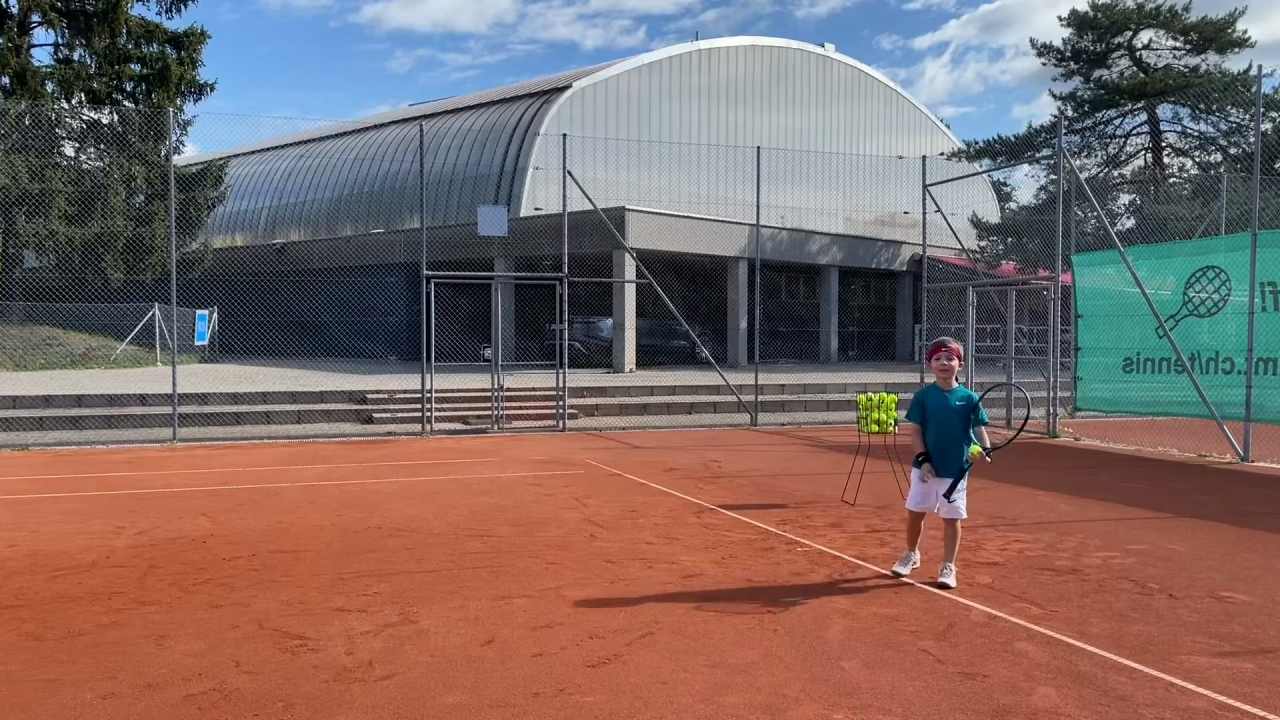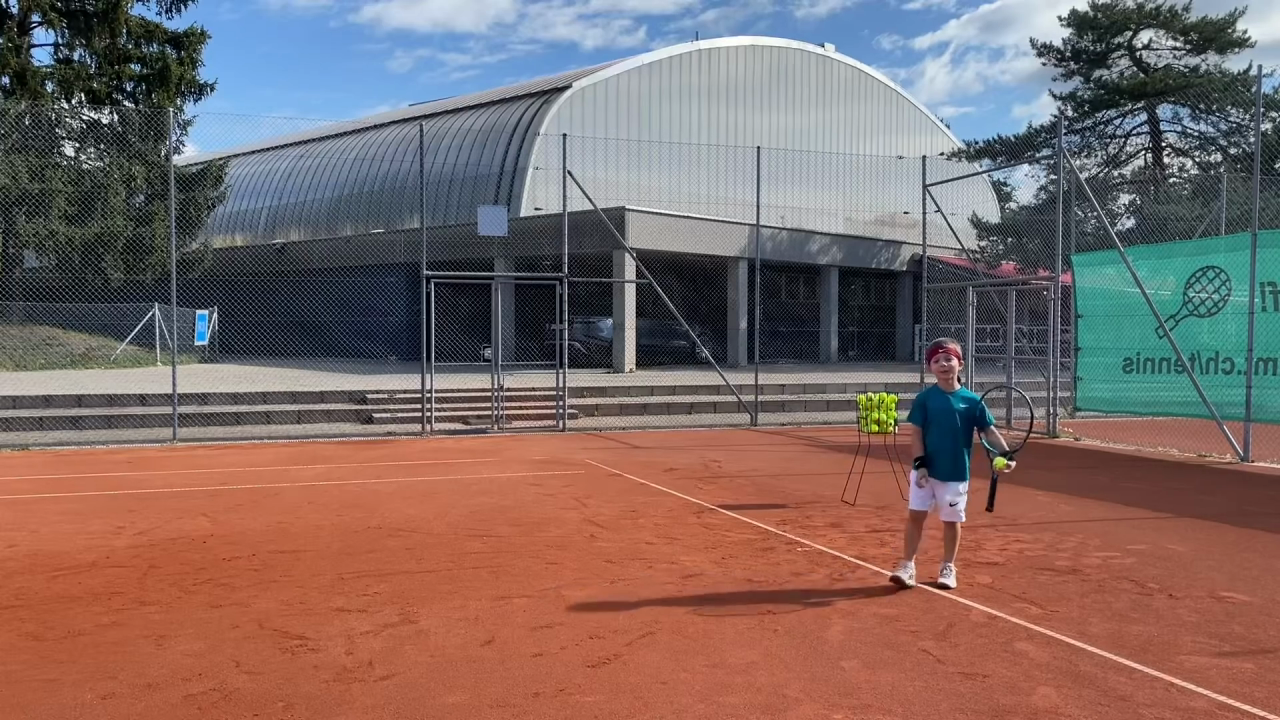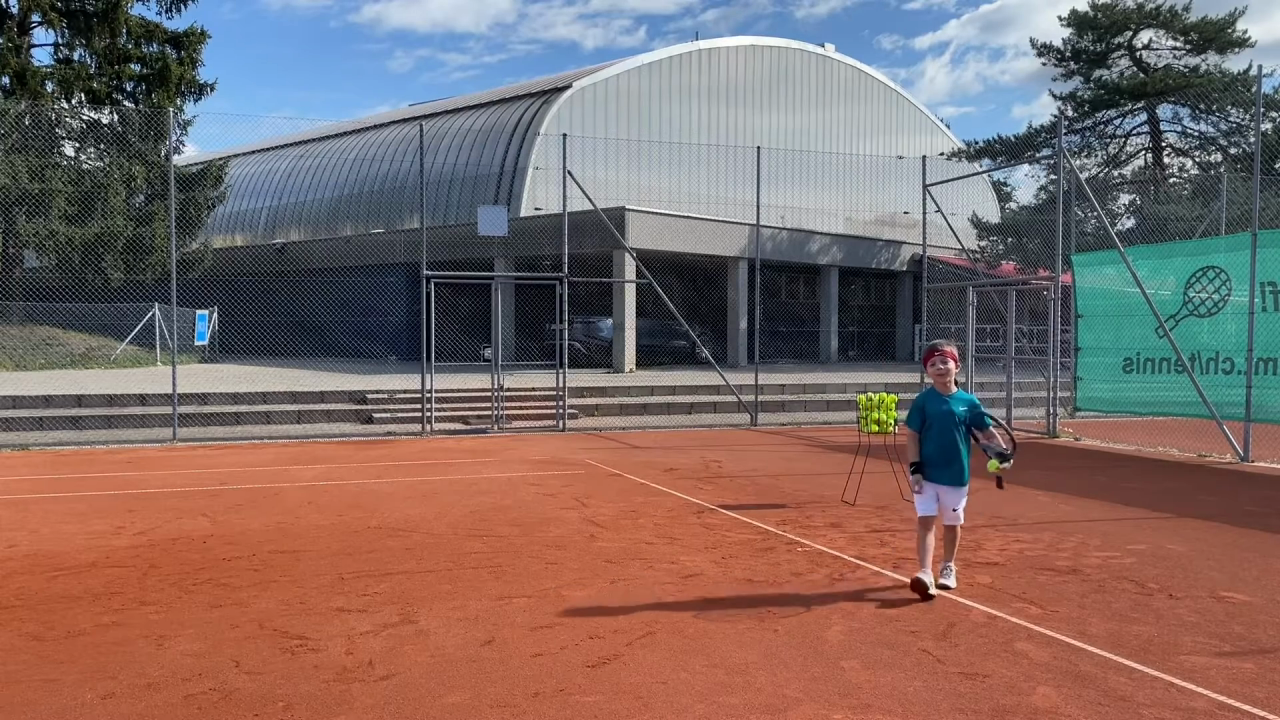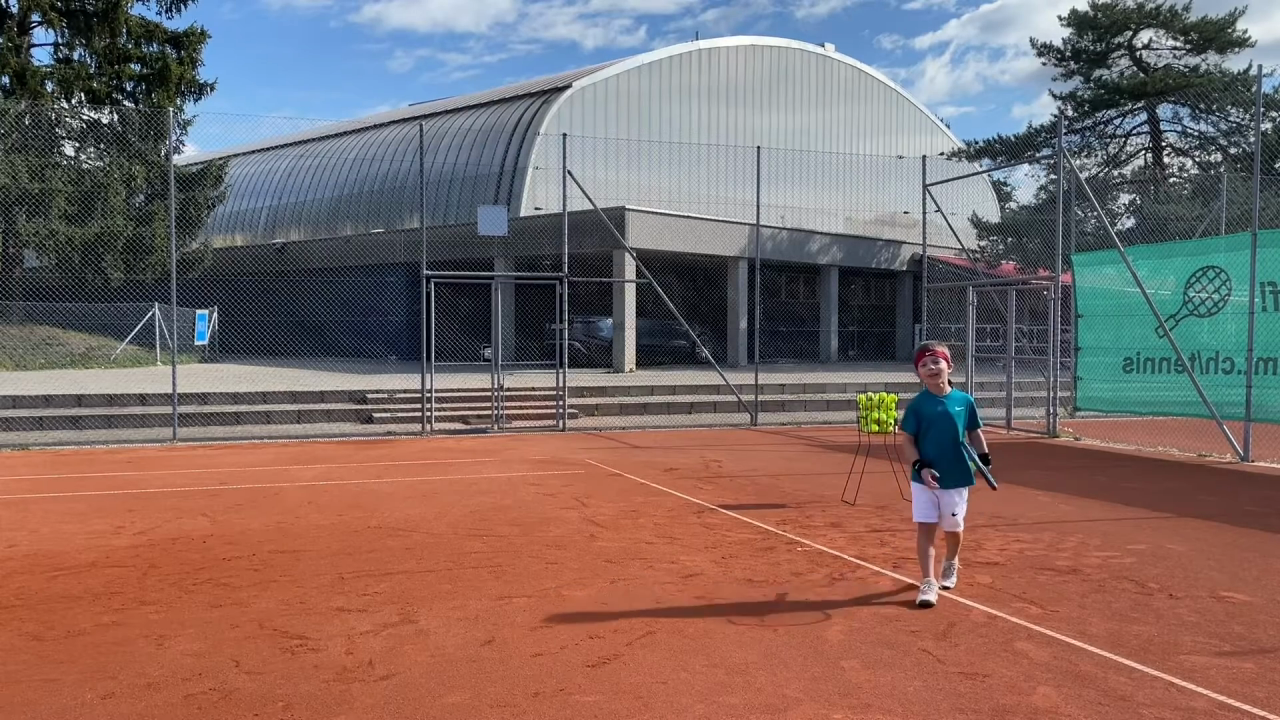
dt=0.2s
person 1, frame 1
left shoulder: (969, 398)
right shoulder: (923, 396)
left elbow: (979, 429)
right elbow: (916, 431)
left wrist: (983, 450)
right wrist: (923, 460)
left hip: (955, 469)
right hip: (926, 467)
left knee: (952, 518)
right knee: (915, 513)
left ankle: (948, 567)
right ankle: (911, 554)
person 1, frame 2
left shoulder: (972, 400)
right shoulder: (924, 398)
left elbow: (989, 430)
right elbow: (916, 434)
left wrist: (1006, 454)
right wrist: (920, 465)
left hip: (956, 473)
right hip: (926, 470)
left knee: (952, 521)
right knee: (915, 515)
left ankle: (948, 567)
right ankle: (907, 565)
person 1, frame 3
left shoulder: (970, 402)
right shoulder: (922, 401)
left elbow: (987, 432)
right elbow: (912, 437)
right wrist: (915, 470)
left hip: (957, 476)
right hip: (926, 474)
left knee: (952, 524)
right knee: (926, 521)
left ankle: (948, 567)
right ankle: (924, 573)
person 1, frame 4
left shoulder: (965, 401)
right shoulder: (917, 404)
left elbow: (975, 434)
right elbow: (908, 441)
left wrist: (984, 459)
right wrist: (920, 467)
left hip: (957, 478)
right hip: (926, 478)
left knee: (954, 529)
right knee: (926, 528)
left ankle: (951, 563)
right ankle: (928, 582)
